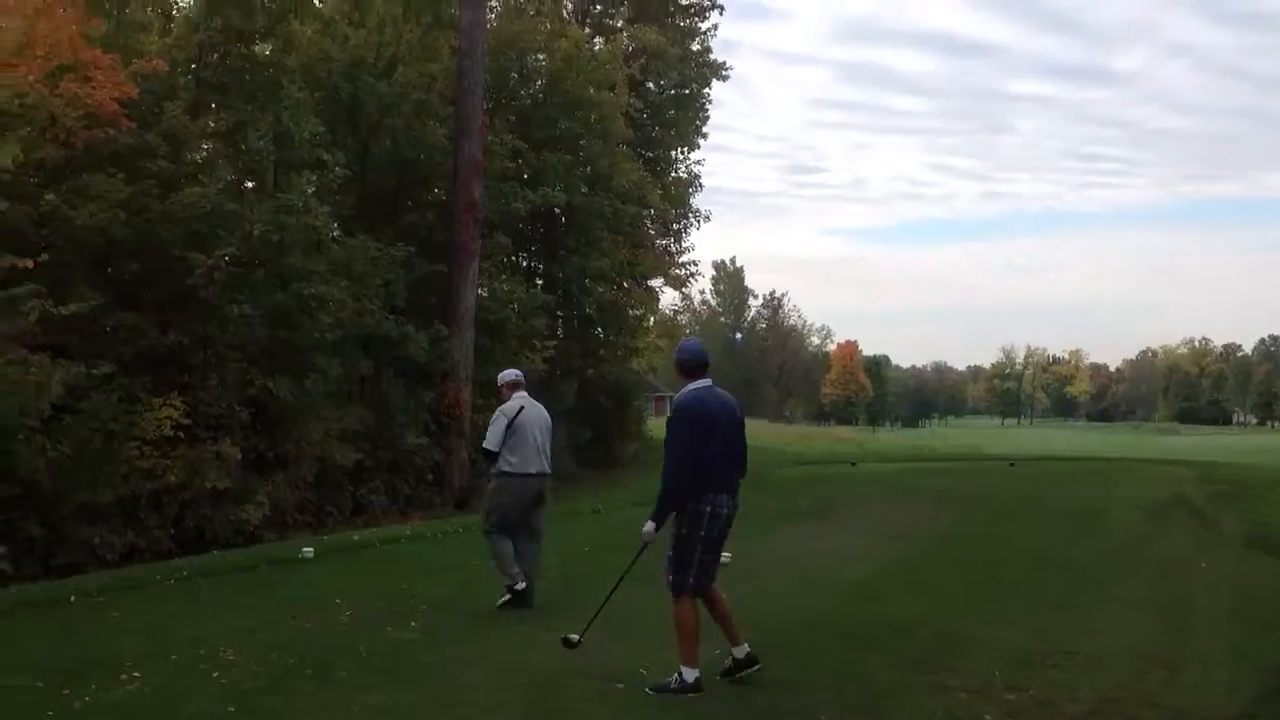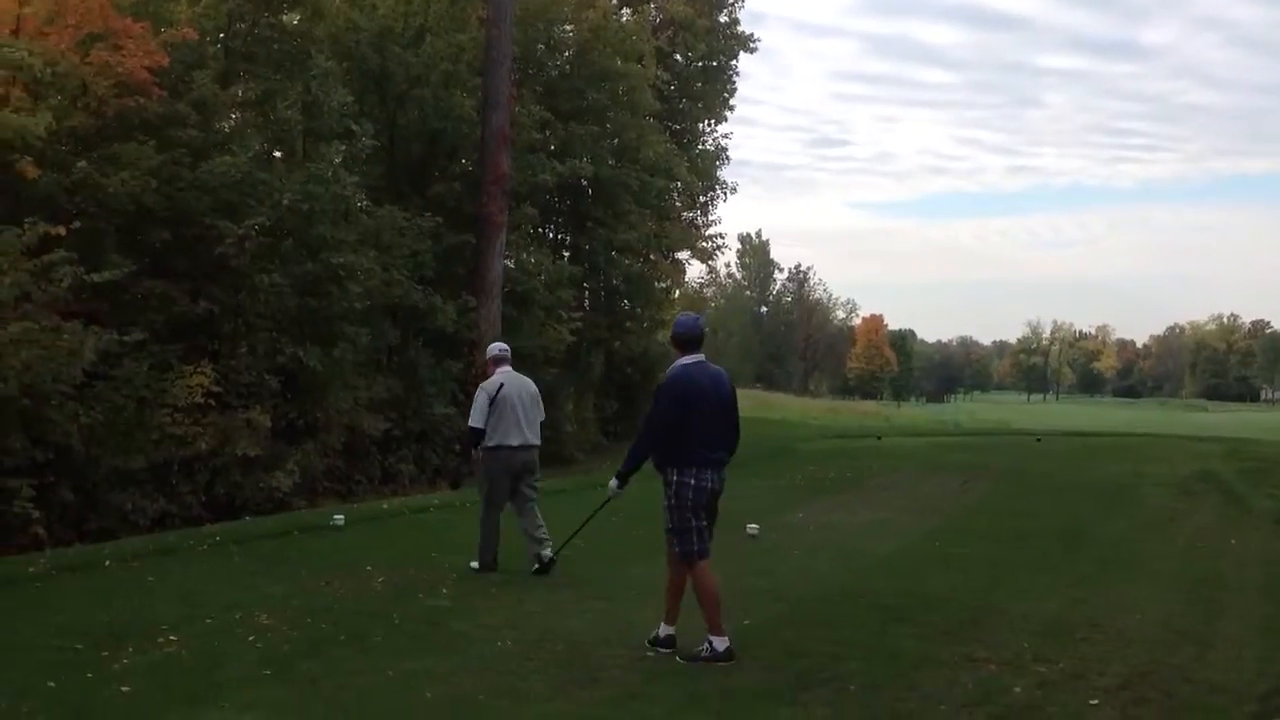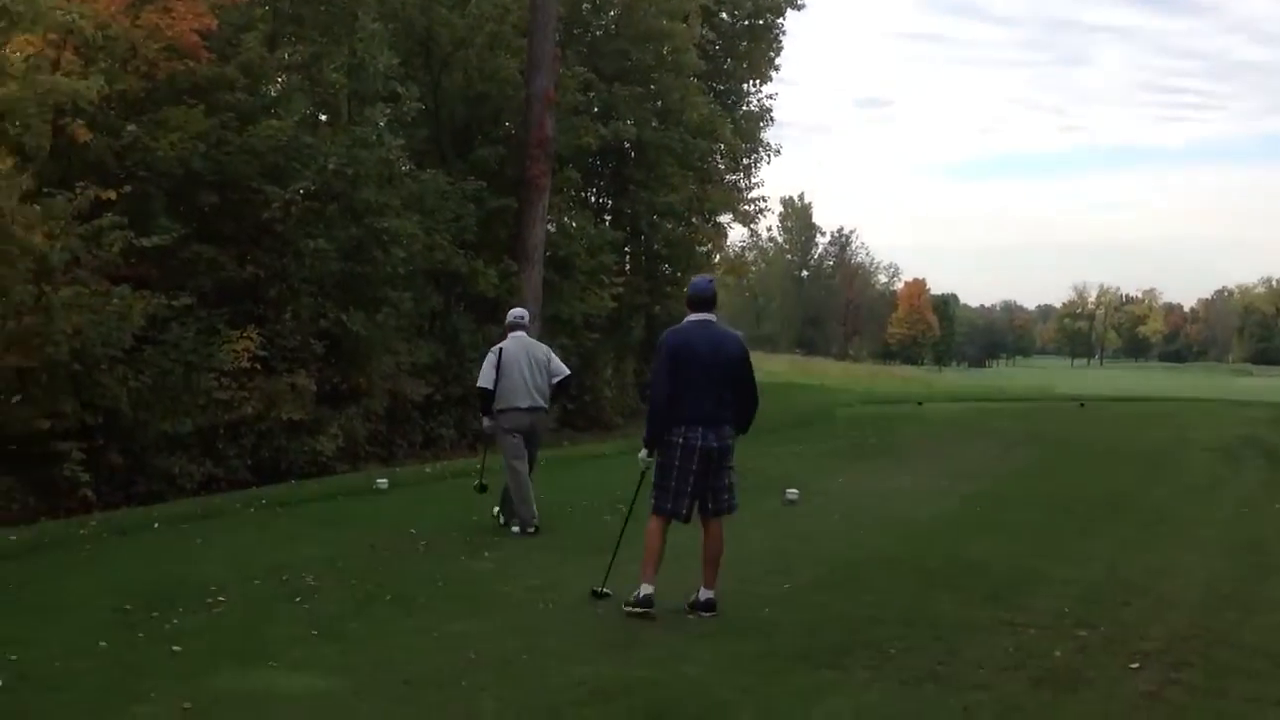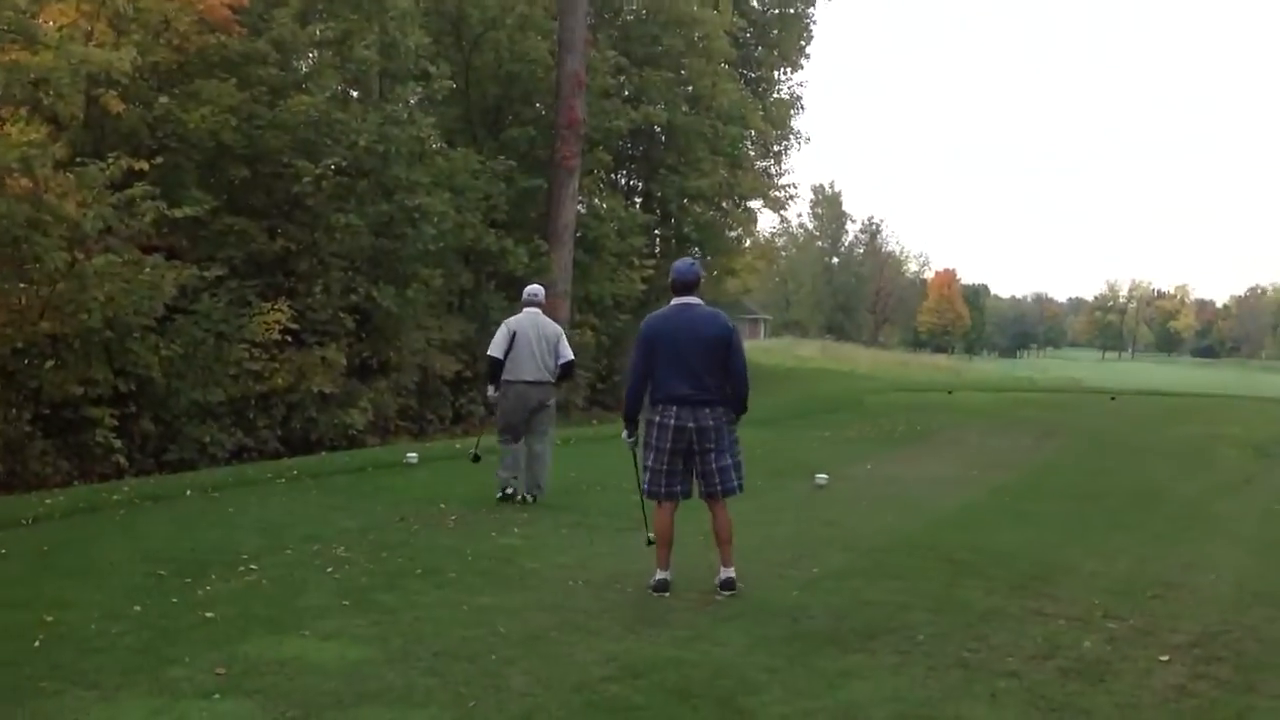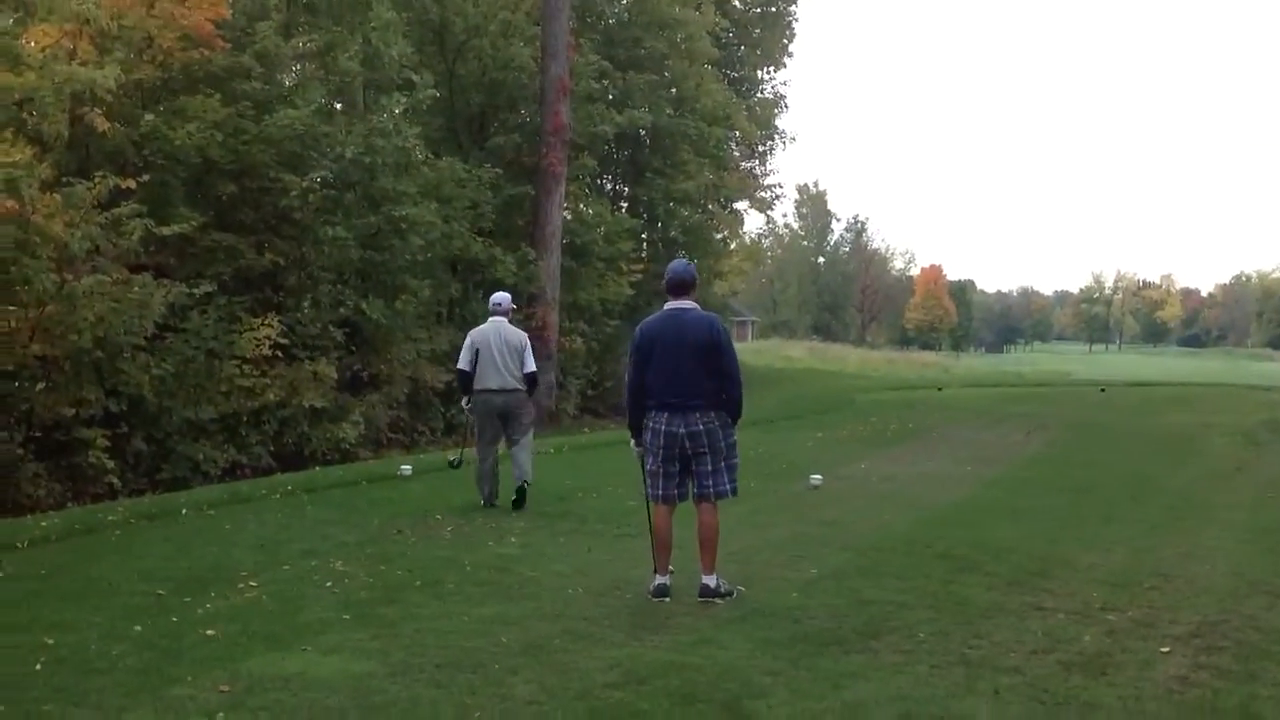
dt=0.5s
person 1, frame 1
left shoulder: (685, 406)
right shoulder: (727, 402)
left elbow: (677, 470)
right elbow: (739, 456)
left wrist: (657, 518)
left hip: (697, 505)
right hip: (724, 500)
left knee: (682, 588)
right knee: (701, 582)
left ankle: (688, 674)
right ankle: (741, 652)
person 1, frame 2
left shoulder: (675, 381)
right shoulder: (721, 378)
left elbow: (651, 435)
right elbow: (733, 432)
left wrist: (622, 476)
left hip: (685, 476)
right hip: (712, 474)
left knee: (696, 559)
right knee: (679, 553)
left ankle: (719, 642)
right ankle: (666, 632)
person 1, frame 3
left shoulder: (673, 339)
right shoulder: (733, 341)
left elbow: (660, 396)
right elbow: (749, 396)
left wrist: (650, 442)
right wrist: (736, 430)
left hip: (682, 435)
right hip: (720, 436)
left knee: (660, 514)
right knee: (713, 518)
left ankle: (646, 590)
right ankle: (707, 594)
person 1, frame 4
left shoulder: (653, 324)
right shoulder: (720, 322)
left elbow: (637, 377)
right elbow: (738, 375)
left wrist: (630, 422)
right wrist: (735, 413)
left hip: (667, 416)
right hip: (712, 416)
left knee: (665, 500)
right knee: (717, 499)
left ankle: (662, 575)
right ankle: (728, 573)
person 1, frame 5
left shoulder: (647, 329)
right shoulder: (711, 324)
left elbow: (635, 384)
right elbow: (731, 378)
left wrist: (636, 431)
right wrist: (731, 419)
left hip: (661, 423)
right hip: (706, 421)
left knee: (662, 504)
right knee: (707, 503)
left ankle: (661, 580)
right ankle: (709, 581)
person 2, frame 1
left shoulder: (506, 411)
right shoulder: (542, 411)
left elbow: (489, 450)
left wrist: (496, 463)
left hip: (511, 481)
right hip: (539, 480)
left knee: (496, 531)
right knee: (529, 536)
left ankle: (516, 581)
right ankle: (523, 595)
person 2, frame 2
left shoulder: (488, 387)
right shoulder: (530, 384)
left elbow: (476, 428)
right elbow: (539, 420)
left wrist: (476, 446)
left hip: (499, 454)
right hip: (529, 452)
left knee: (491, 507)
right knee: (527, 504)
left ankle: (487, 560)
right ankle: (543, 551)
person 2, frame 3
left shoulder: (498, 351)
right shoulder: (542, 350)
left elbow: (485, 388)
right elbow: (564, 378)
left wrist: (487, 415)
right wrist: (546, 400)
left hip: (508, 416)
right hip: (537, 415)
left knee: (517, 467)
right knee: (523, 466)
left ankle: (527, 521)
right ankle: (507, 511)
person 2, frame 4
left shoulder: (510, 324)
right shoulder: (554, 328)
left elbow: (494, 358)
right elbow: (568, 364)
left wrist: (492, 384)
right wrist: (553, 380)
left hip: (514, 388)
right hip: (544, 391)
left knee: (509, 437)
right knee: (539, 441)
left ankle: (508, 485)
right ankle: (532, 491)
person 2, frame 5
left shoulder: (475, 335)
right shoulder: (520, 336)
left elbow: (463, 370)
right elbow: (531, 373)
left wrist: (466, 395)
right wrist: (527, 395)
left hip: (485, 398)
right hip: (515, 397)
left knee: (487, 448)
right knee: (520, 443)
left ankle: (489, 497)
right ankle: (522, 480)
